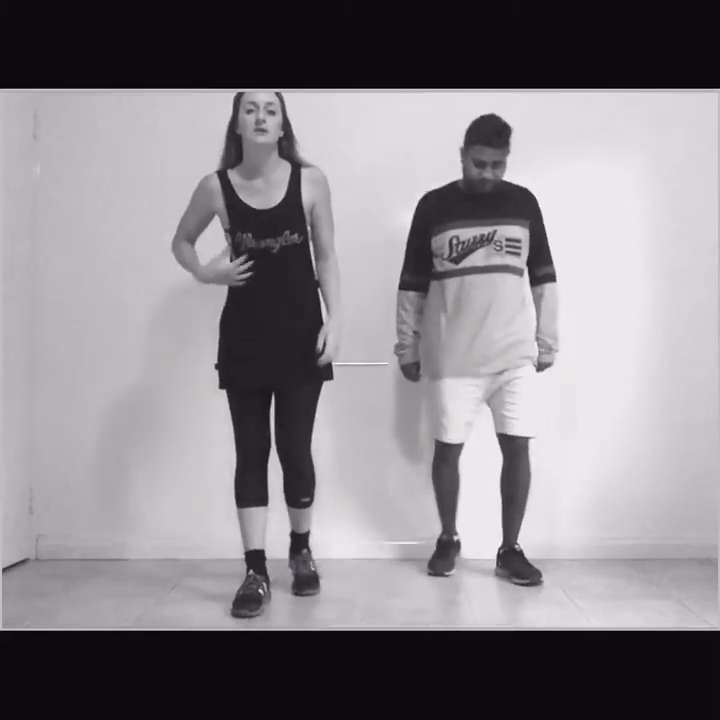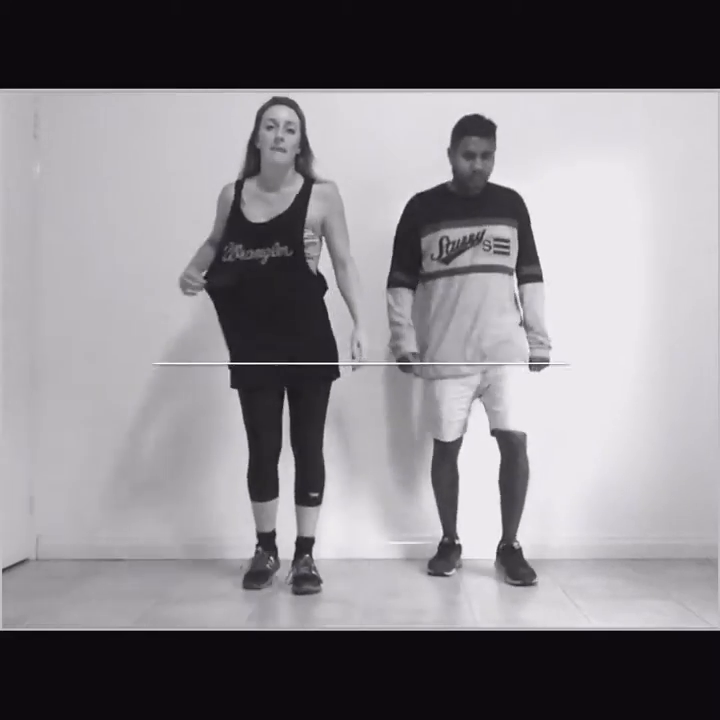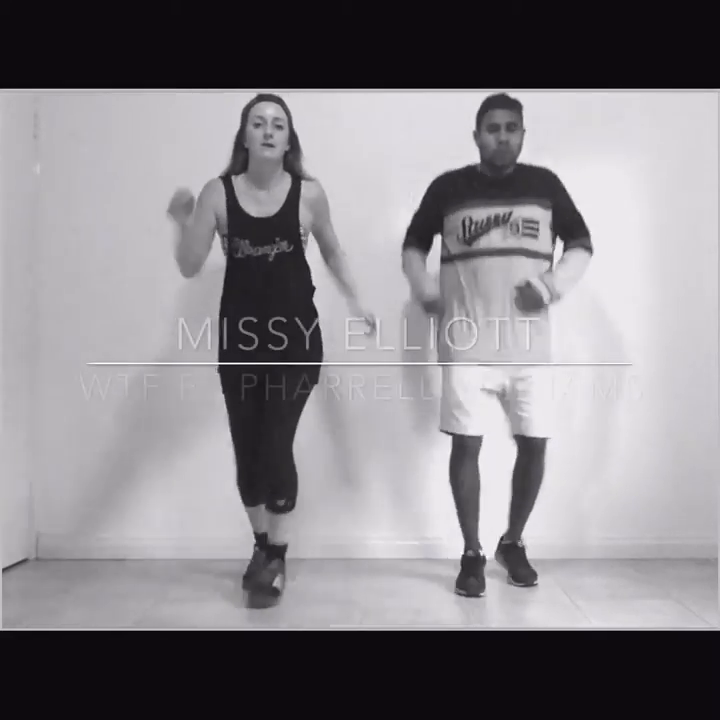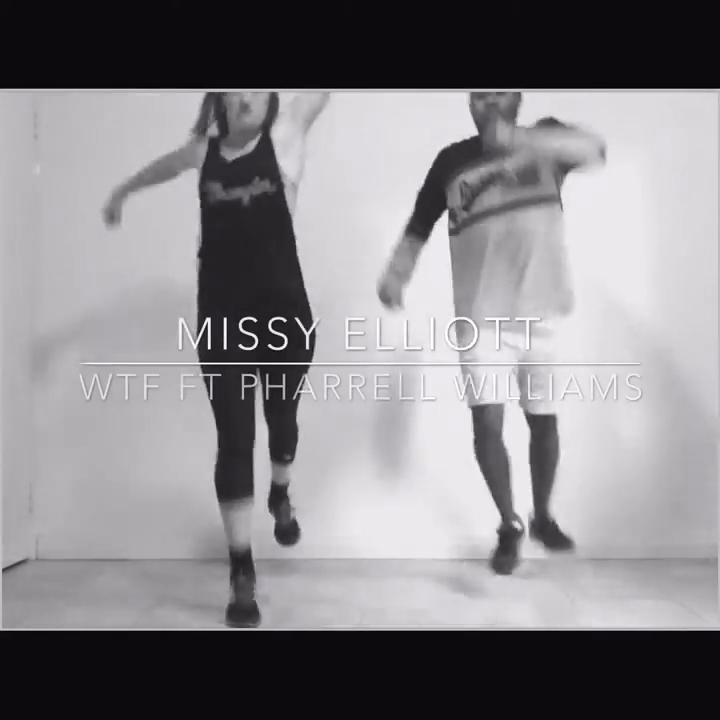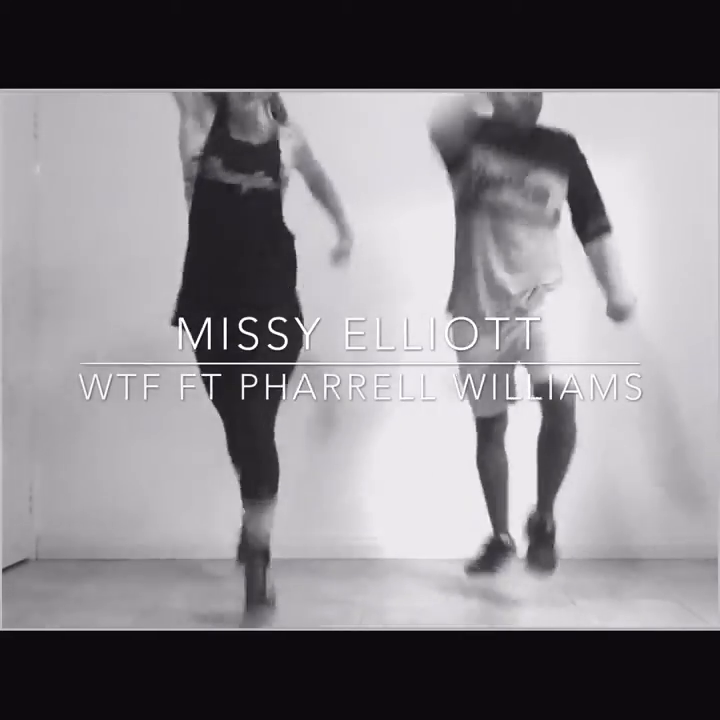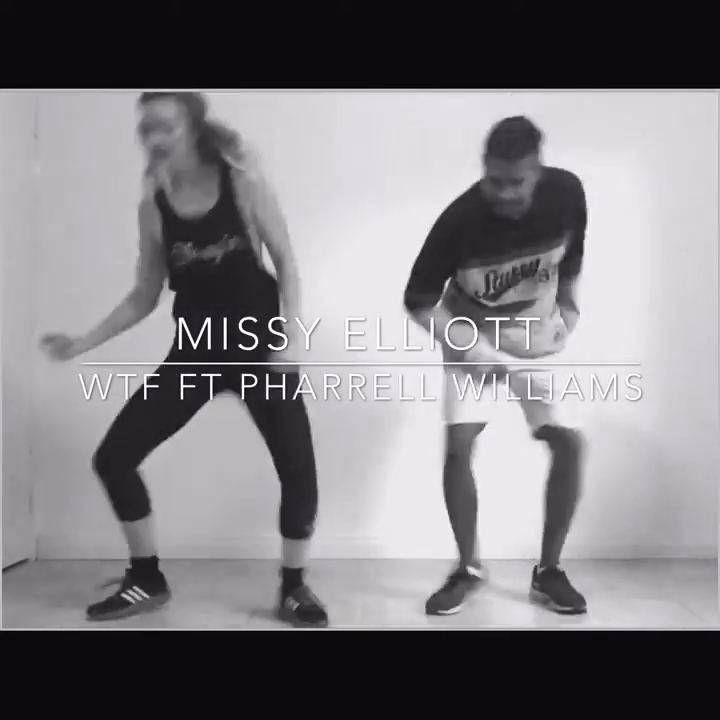
dt=0.5s
person 1, frame 1
left shoulder: (310, 180)
right shoulder: (215, 187)
left elbow: (326, 255)
right elbow: (180, 241)
left wrist: (334, 317)
right wrist: (206, 272)
left hip: (300, 331)
right hip: (243, 333)
left knee: (295, 448)
right knee: (250, 451)
left ankle: (301, 552)
right ankle: (256, 572)
person 1, frame 2
left shoulder: (322, 194)
right shoulder: (232, 195)
left elbow: (343, 262)
right elbow: (215, 243)
left wrist: (359, 322)
right wrist: (192, 270)
left hip: (308, 337)
right hip: (252, 340)
left knee: (308, 446)
right knee: (262, 448)
left ankle: (304, 555)
right ankle: (266, 549)
person 1, frame 3
left shoulder: (309, 191)
right shoulder: (217, 192)
left elbow: (332, 251)
right elbow: (189, 266)
left wrist: (355, 299)
right wrist: (184, 222)
left hip: (293, 334)
right hip: (239, 337)
left knee: (276, 445)
right knee: (248, 448)
left ankle: (275, 561)
right ankle: (262, 545)
person 1, frame 4
left shoulder: (284, 136)
right shoulder: (205, 149)
left elbow: (320, 93)
right elbow: (167, 164)
right wrist: (123, 189)
left hip: (283, 308)
right hip: (223, 312)
left knee: (281, 418)
right knee: (234, 436)
left ankle: (281, 494)
right ankle: (242, 568)
person 1, frame 5
left shoulder: (286, 138)
right shoulder: (200, 120)
left elbow: (319, 179)
left wrist: (343, 227)
left hip: (272, 310)
right hip: (207, 308)
left knee: (256, 425)
right knee: (238, 429)
left ankle: (258, 558)
right ankle: (254, 516)
person 1, frame 6
left shoulder: (243, 180)
right shoulder: (153, 208)
left elbow: (286, 261)
right elbow: (145, 296)
left wrist: (292, 333)
right wrist: (85, 342)
left hip: (258, 346)
right hip: (191, 351)
left knee: (298, 467)
right knee: (114, 456)
left ankle: (294, 585)
right ankle: (147, 577)
person 2, frame 1
left shoulder: (524, 203)
right shoulder: (432, 206)
left elbow: (544, 278)
right elbow: (412, 284)
left wrist: (547, 342)
right wrist: (406, 346)
left hip: (513, 352)
right hip: (453, 354)
left knee: (517, 445)
right knee: (447, 449)
left ankle: (510, 550)
right ankle: (448, 539)
person 2, frame 2
left shoulder: (511, 204)
right shoulder: (421, 208)
left elbow: (530, 277)
right elbow: (401, 282)
left wrist: (540, 339)
right wrist: (403, 340)
left hip: (505, 347)
right hip: (446, 352)
left knee: (514, 442)
right knee: (446, 447)
left ankle: (509, 546)
right ankle: (450, 542)
person 2, frame 3
left shoulder: (545, 185)
right shoulder: (447, 188)
left elbow: (581, 244)
right elbow: (413, 246)
left wrist: (554, 286)
right wrist: (424, 288)
left hip: (528, 342)
right hip: (468, 343)
left knee: (533, 442)
right knee: (466, 443)
left ankle: (513, 543)
right ankle: (472, 553)
person 2, frame 4
left shoulder: (545, 139)
right shoulder: (452, 160)
left elbow: (593, 150)
right elbow: (420, 225)
left wrist: (525, 141)
right wrist: (395, 274)
left hip: (540, 307)
right hip: (480, 314)
left knee: (544, 420)
right knee: (488, 421)
left ankle: (542, 516)
right ankle: (509, 524)
person 2, frame 5
left shoulder: (561, 148)
right shoulder: (468, 135)
left elbow: (592, 223)
right elbow: (444, 134)
left wrist: (614, 288)
left hip: (533, 304)
right hip: (477, 309)
left knee: (560, 402)
right knee: (490, 425)
left ankle: (543, 517)
right ankle: (499, 536)
person 2, frame 6
left shoulder: (566, 192)
right shoulder: (459, 219)
right elbow: (419, 302)
left wrist: (567, 316)
right wrist: (476, 351)
left hip: (536, 345)
right hip: (473, 345)
left knee: (570, 444)
right knee: (459, 444)
left ankle: (549, 570)
right ankle: (468, 568)
